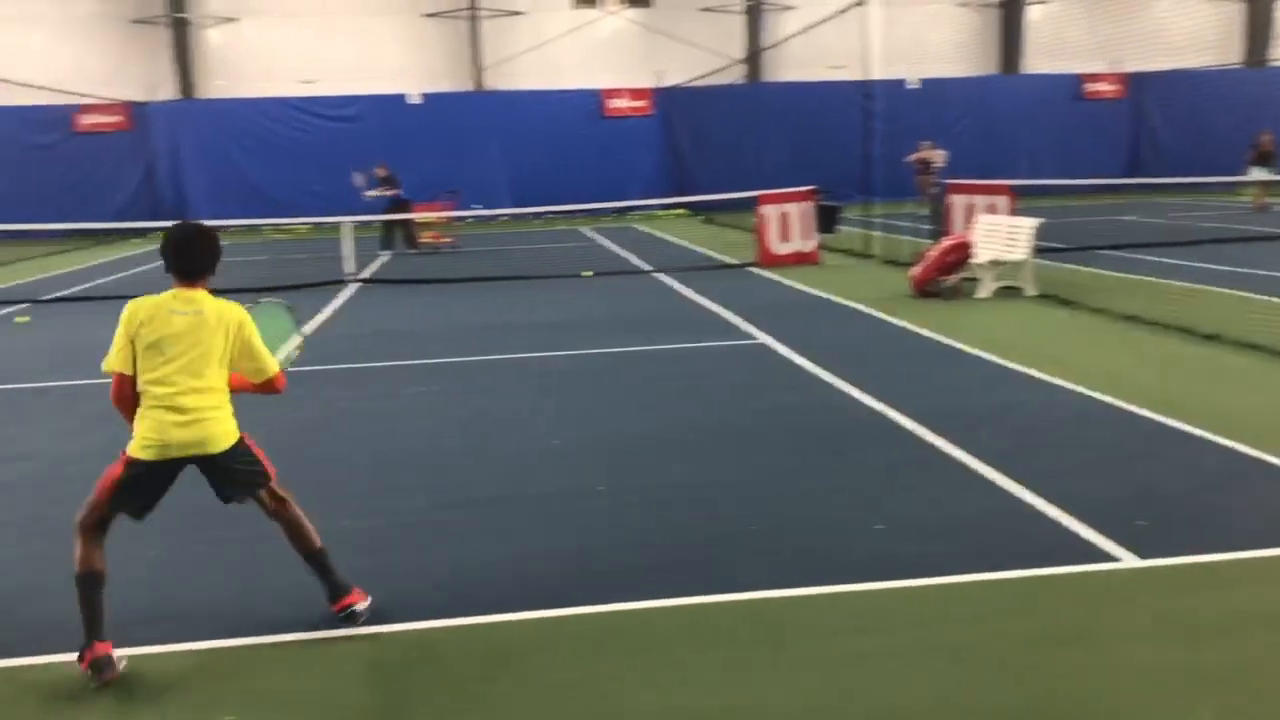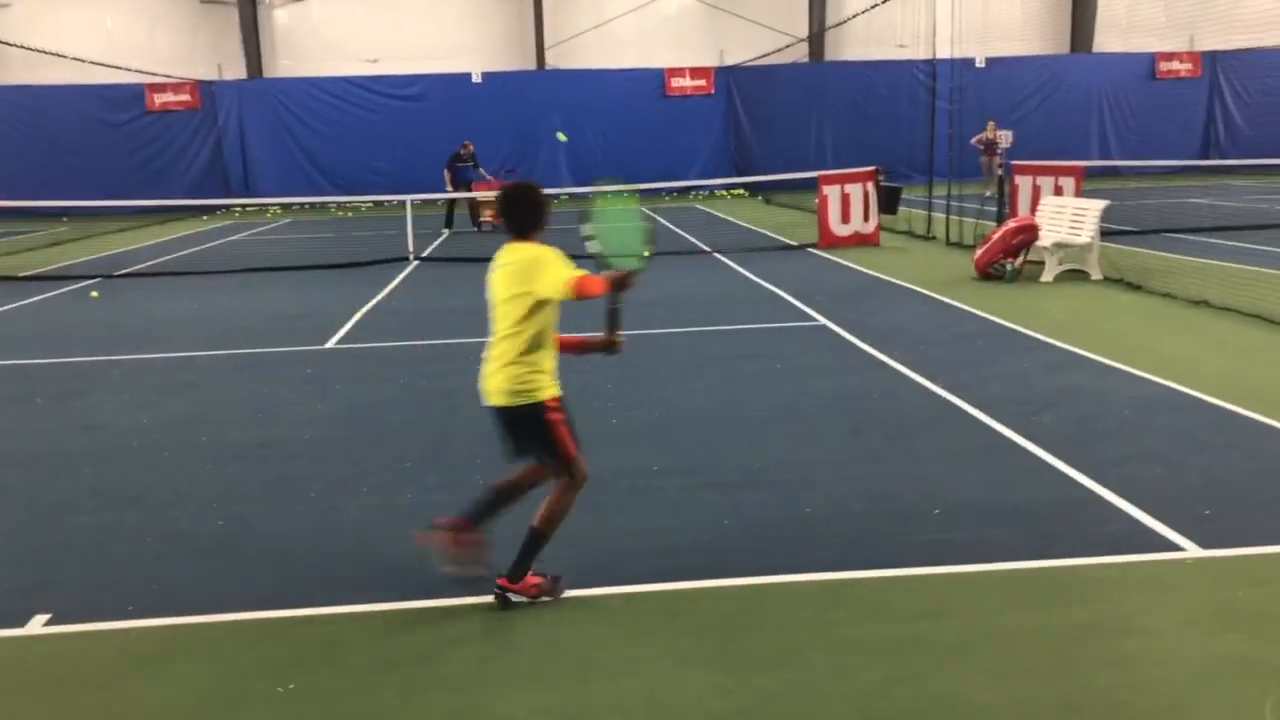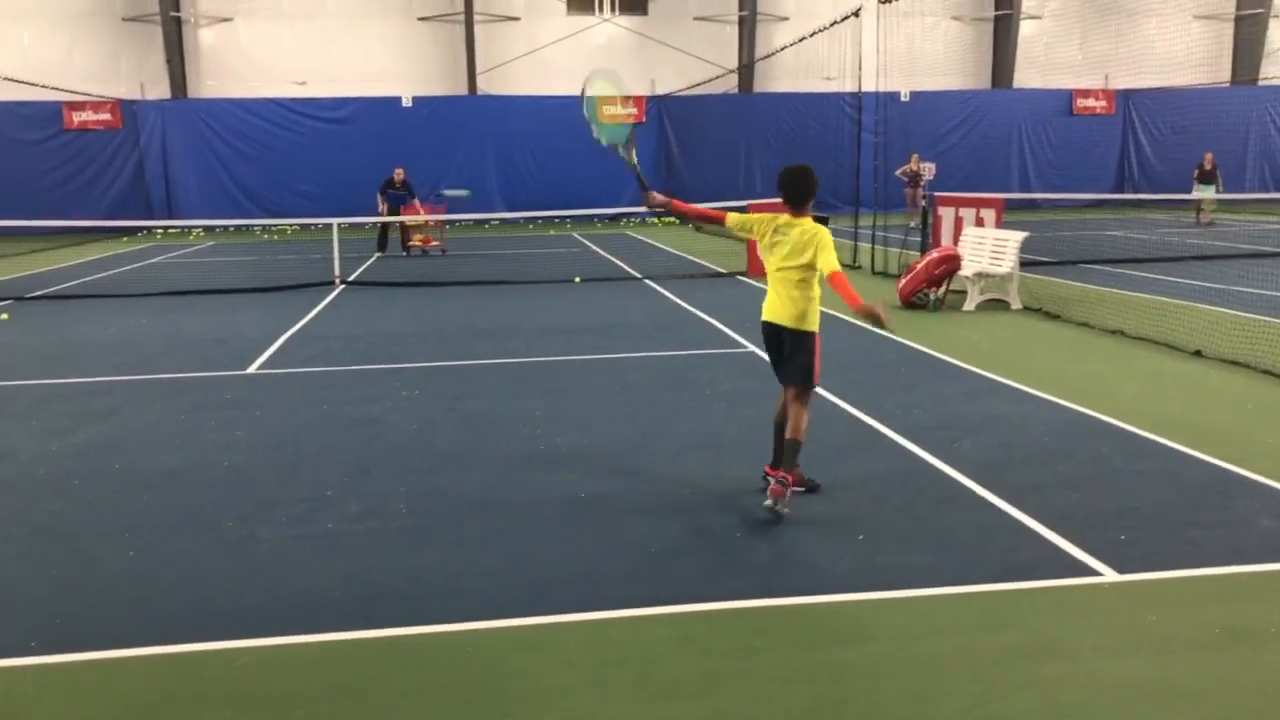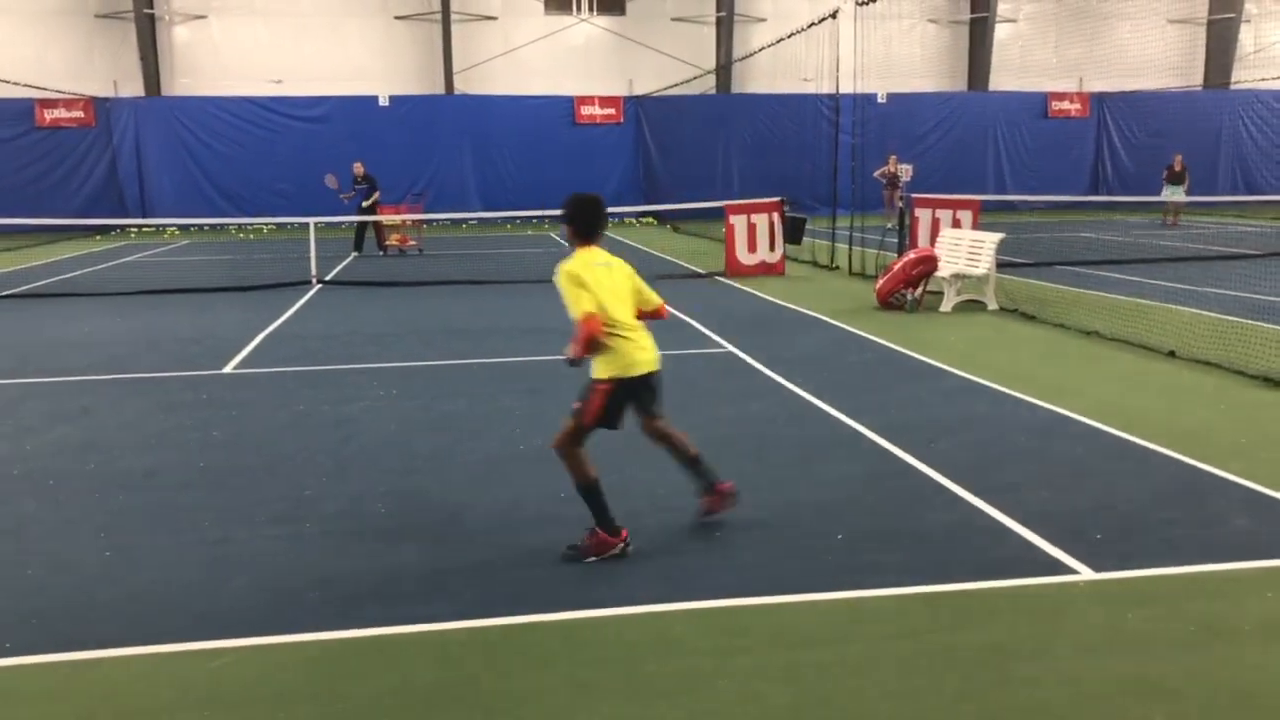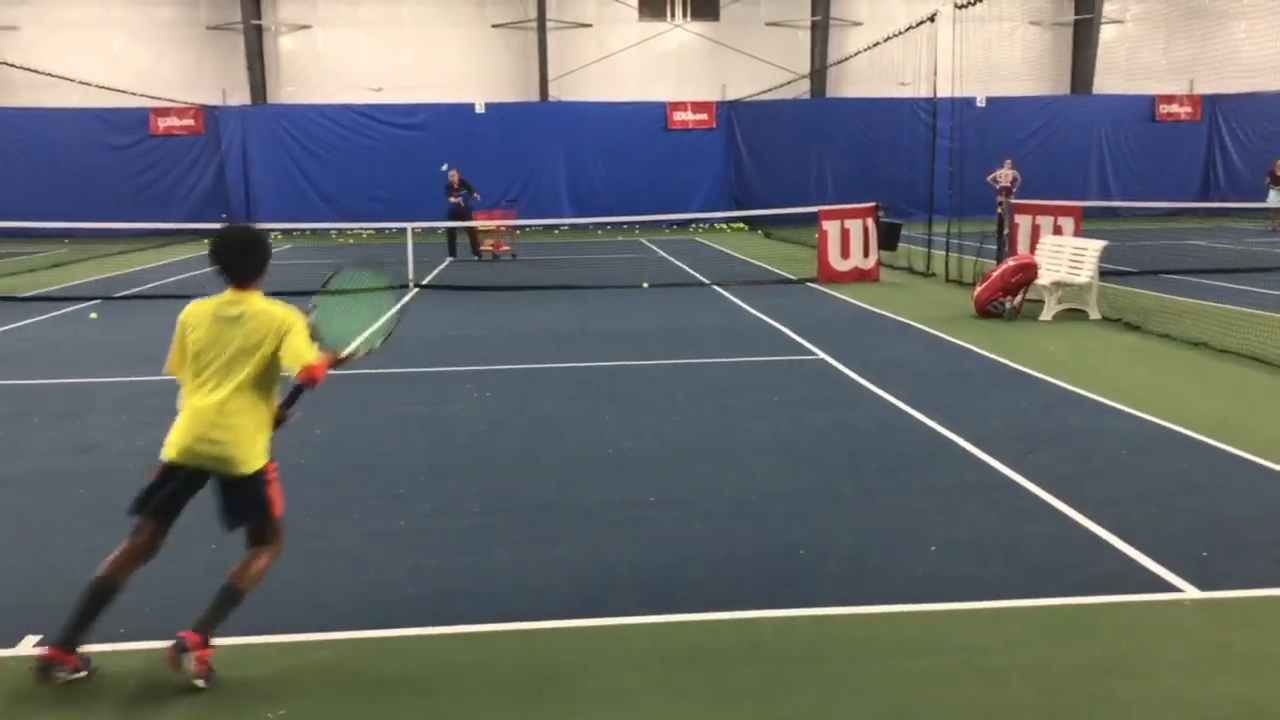
dt=1s
person 1, frame 1
left shoulder: (136, 312)
right shoulder: (234, 316)
left elbow: (121, 393)
right elbow: (273, 383)
left hip: (155, 442)
right hip: (218, 435)
left knee: (89, 527)
right knee: (280, 504)
left ankle: (96, 647)
right ankle: (342, 597)
person 1, frame 2
left shoulder: (500, 264)
right shoulder: (538, 258)
right elbow: (583, 288)
left wrist: (591, 344)
right wrist: (612, 282)
left hip: (500, 383)
right hip: (528, 388)
left knee: (543, 466)
right knee: (573, 475)
left ankle: (460, 527)
right ankle: (516, 579)
person 1, frame 3
left shoulder: (766, 225)
right shoulder: (819, 236)
left elbow: (712, 216)
right elbow: (834, 276)
left wrist: (666, 203)
right wrist: (860, 306)
left hip: (772, 319)
right hip: (802, 323)
left knee: (792, 392)
right knee: (800, 402)
left ankle: (779, 468)
right ankle: (781, 479)
person 1, frame 4
left shoulder: (569, 270)
right shoulder: (617, 265)
left elbow: (591, 331)
right elbow: (658, 309)
left wrist: (576, 353)
left hip: (618, 370)
right hip: (645, 358)
left knee: (566, 443)
right knee: (654, 425)
left ankle: (610, 534)
right ankle: (715, 488)
person 1, frame 5
left shoulder: (190, 316)
right shoulder: (283, 320)
left elbow: (192, 388)
right elbow: (309, 375)
right wrist: (325, 360)
left hip: (185, 443)
right hip: (241, 452)
left knee: (141, 544)
right knee: (268, 544)
left ankle: (62, 649)
right ankle: (195, 642)
